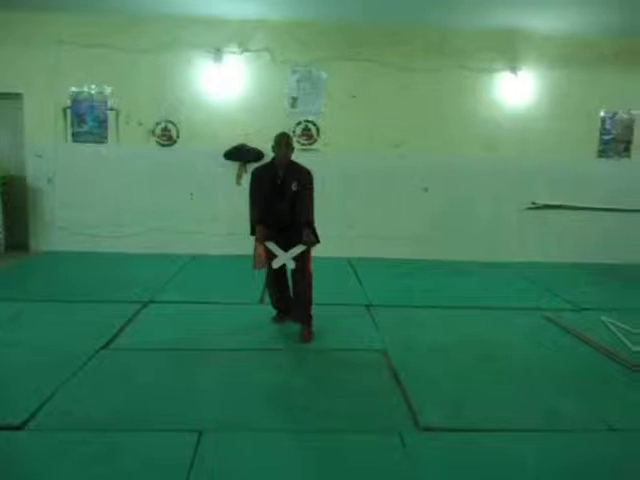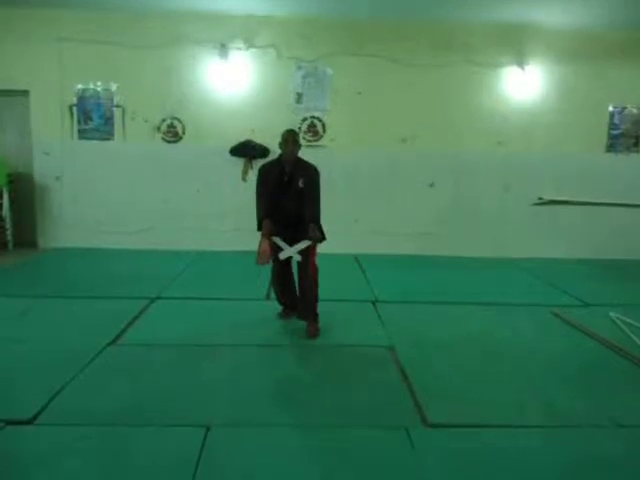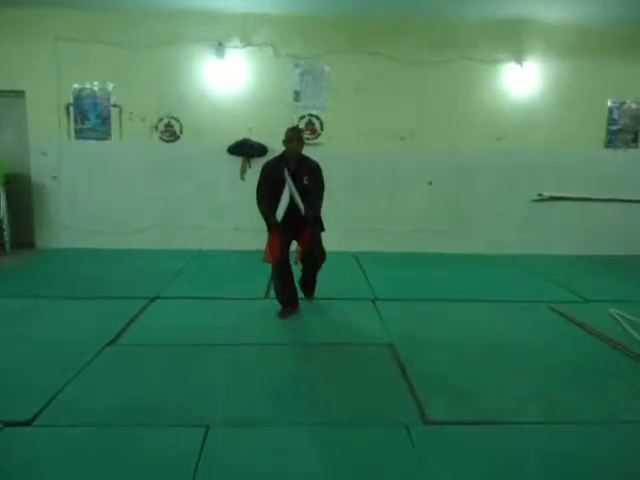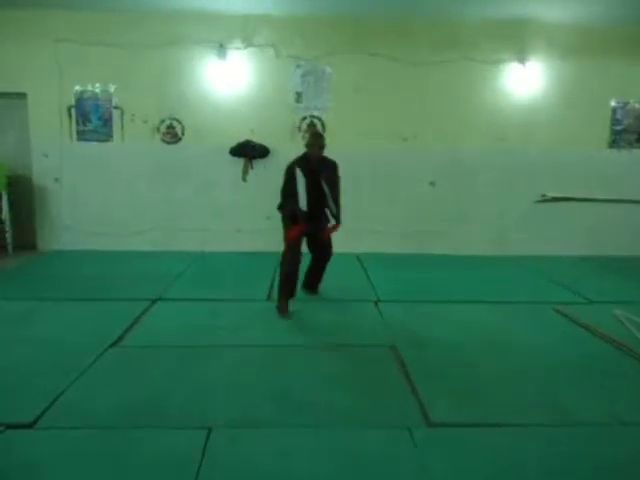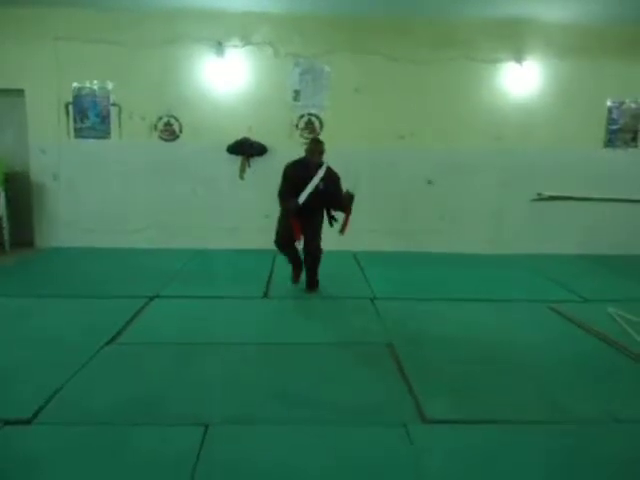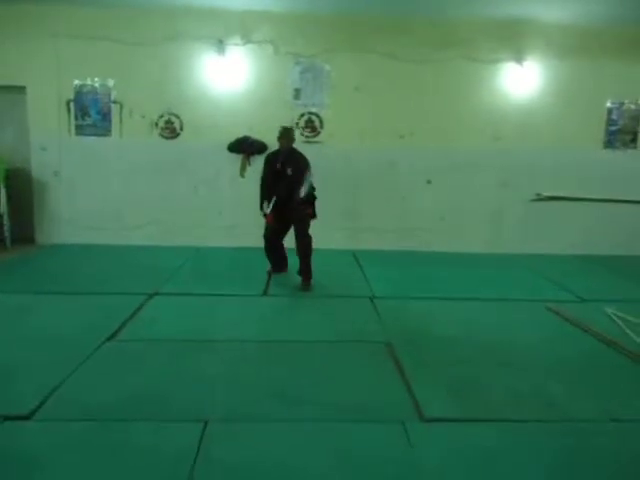
dt=0.5s
person 1, frame 1
left shoulder: (303, 174)
right shoulder: (260, 174)
left elbow: (306, 204)
right elbow: (256, 205)
left wrist: (307, 230)
right wrist: (258, 230)
left hip: (297, 231)
right hip: (271, 231)
left knee: (302, 275)
right knee: (274, 274)
left ankle: (305, 322)
right ankle: (284, 309)
person 1, frame 2
left shoulder: (309, 171)
right shoulder: (267, 170)
left elbow: (312, 201)
right elbow: (263, 200)
left wrist: (313, 226)
right wrist: (265, 225)
left hip: (304, 228)
right hip: (278, 227)
left knee: (307, 272)
right knee: (280, 270)
left ankle: (311, 318)
right ankle: (290, 305)
person 1, frame 3
left shoulder: (313, 167)
right shoulder: (271, 167)
left elbow: (317, 194)
right elbow: (262, 196)
left wrist: (311, 212)
right wrist: (271, 216)
left hip: (306, 219)
right hip: (280, 221)
left knee: (315, 256)
right knee: (279, 263)
left ankle: (307, 285)
right ankle: (289, 303)
person 1, frame 4
left shoulder: (330, 166)
right shoulder: (295, 166)
left elbow: (333, 191)
right elbow: (288, 194)
left wrist: (335, 213)
right wrist: (296, 211)
left hip: (317, 214)
right hip: (294, 214)
left knee: (324, 250)
right knee: (292, 253)
left ankle: (310, 284)
right ankle: (283, 298)
person 1, frame 5
left shoulder: (330, 175)
right shoulder: (292, 168)
left elbow: (336, 200)
right elbow: (283, 193)
left wrist: (346, 203)
right wrist: (289, 205)
left hip: (313, 214)
right hip: (292, 210)
left knee: (313, 248)
right knee: (282, 240)
left ankle: (312, 283)
right ankle: (297, 265)
person 1, frame 6
left shoulder: (300, 160)
right shoulder: (271, 158)
left elbow: (306, 185)
right elbow: (266, 182)
left wrist: (299, 198)
right wrist: (264, 202)
left hip: (300, 205)
right hip: (281, 203)
left knee: (302, 237)
right knee: (270, 235)
left ankle: (306, 276)
right ankle: (279, 265)
